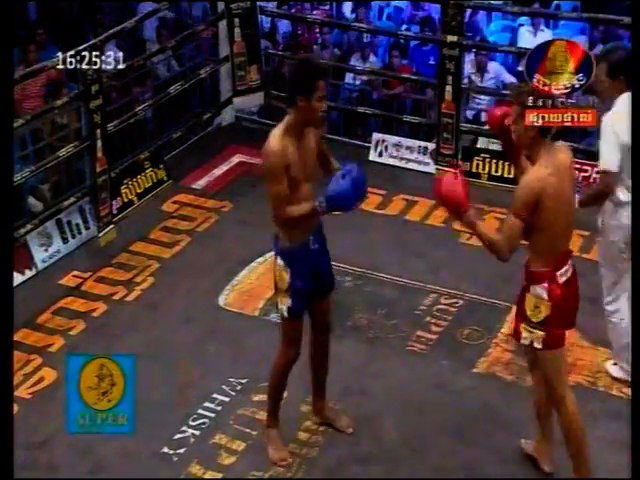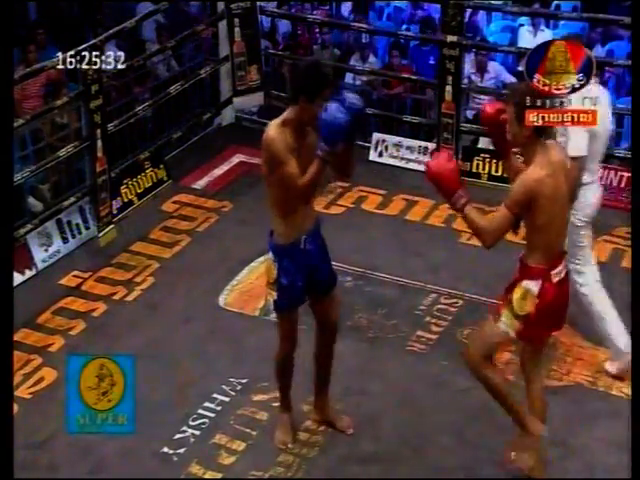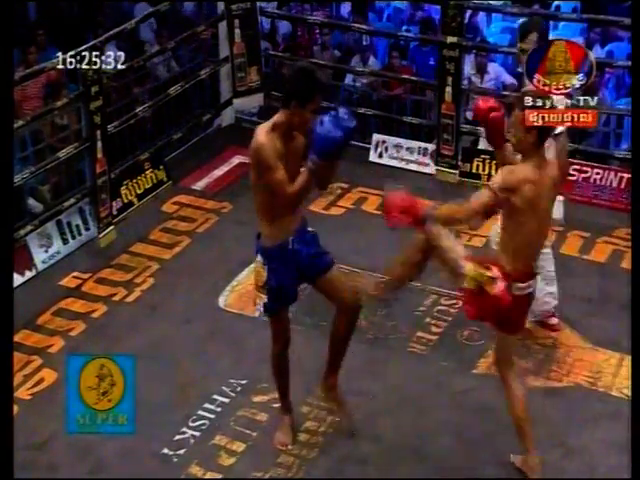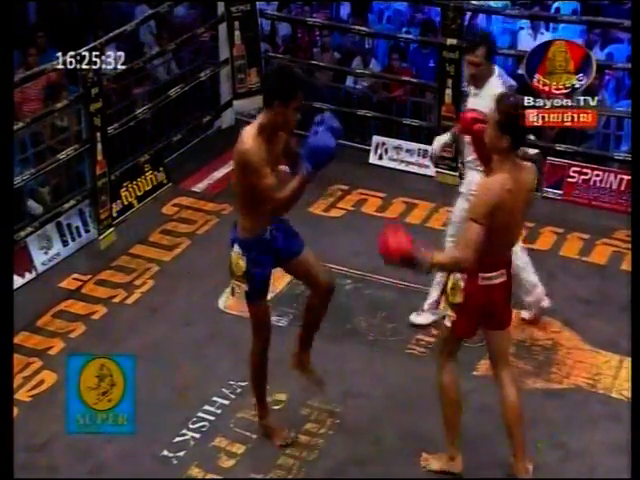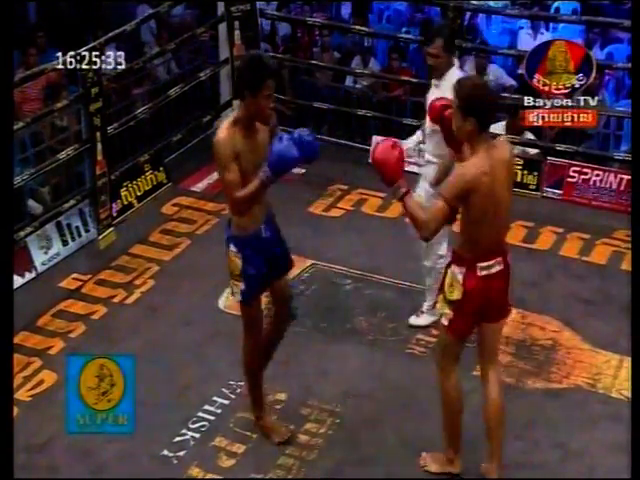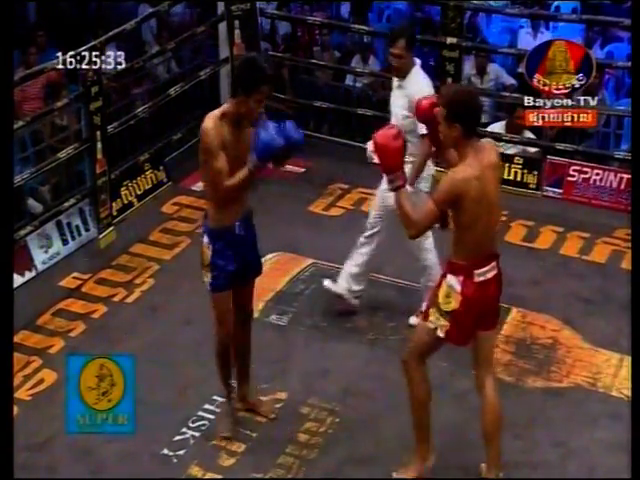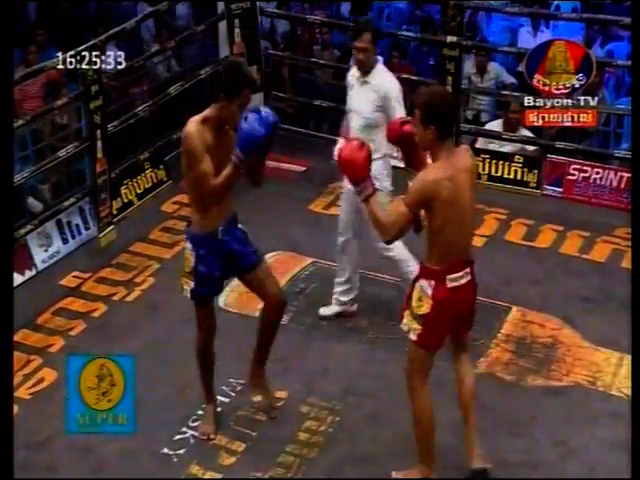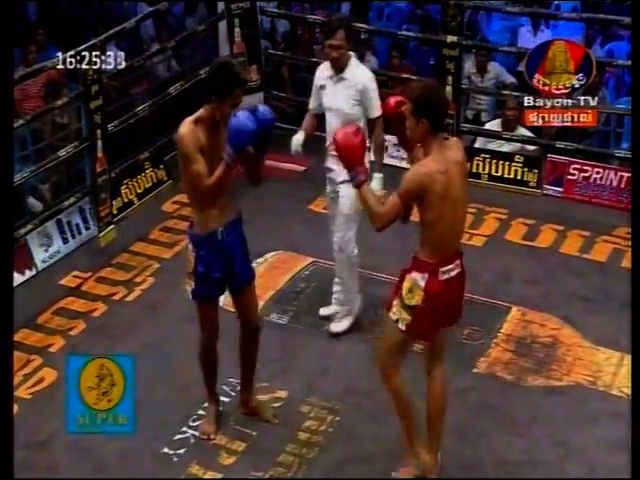
dt=0.3s
person 1, frame 1
left shoulder: (534, 182)
right shoulder: (563, 154)
left elbow: (503, 248)
left wrist: (464, 212)
right wrist: (510, 147)
left hip: (544, 287)
right hip: (564, 276)
left knee: (558, 388)
right knee: (540, 366)
right ankle: (542, 446)
person 1, frame 2
left shoulder: (532, 180)
right shoulder: (555, 152)
left elbow: (489, 235)
left wrist: (456, 196)
right wrist: (500, 143)
left hip: (536, 284)
right hip: (556, 276)
left knee: (475, 356)
right knee: (533, 371)
left ankle: (528, 427)
right ankle: (530, 453)
person 1, frame 3
left shoulder: (517, 174)
right shoulder: (552, 166)
left elbow: (463, 213)
left wrist: (419, 211)
right wrist: (498, 137)
left hip: (497, 282)
right hip: (522, 287)
left knee: (430, 235)
right knee: (508, 371)
left ankle: (382, 286)
person 1, frame 4
left shoulder: (490, 189)
right shoulder: (528, 173)
left elbow: (465, 258)
left wrist: (417, 255)
right wrist: (480, 147)
left hip: (471, 281)
right hip: (501, 279)
left knee: (447, 360)
right knee: (503, 370)
person 1, frame 5
left shoulder: (468, 173)
right shoulder: (503, 148)
left elbow: (427, 229)
left wrist: (398, 186)
right wrist: (452, 135)
left hip: (469, 274)
right hip: (498, 268)
left knee: (447, 366)
right knee: (491, 371)
person 1, frame 6
left shoulder: (458, 178)
right shoulder: (490, 151)
left elbow: (414, 227)
left wrist: (395, 176)
right wrist: (436, 136)
left hip: (463, 282)
right hip: (490, 274)
left knee: (412, 357)
right knee: (485, 376)
person 1, frame 7
left shoulder: (429, 182)
right shoulder: (467, 157)
left elbow: (388, 232)
left wrist: (363, 186)
right wrist: (414, 149)
left hip: (436, 286)
right hip: (466, 278)
left knee: (417, 379)
right knee: (461, 352)
person 1, frame 8
left shoulder: (422, 174)
right shoulder: (456, 149)
left elbow: (379, 220)
left wrist: (357, 173)
right wrist: (402, 135)
left hip: (427, 279)
right hip: (454, 272)
left knee: (388, 361)
right knee: (435, 364)
person 2, frame 1
left shoulder: (313, 131)
right shoulder: (276, 148)
right elbow: (283, 215)
left wrist: (346, 180)
right wrist: (326, 203)
left hip: (317, 241)
right hip: (292, 252)
left knee: (322, 329)
right knee: (290, 348)
left ankle: (320, 405)
right ankle: (272, 427)
person 2, frame 2
left shoulder: (314, 127)
right shoulder: (275, 136)
left elbow: (344, 171)
right elbow: (301, 192)
left wrist: (345, 132)
right wrist: (324, 150)
left hip: (314, 238)
right hip: (287, 248)
left knee: (329, 325)
right knee: (288, 342)
left ankle: (322, 405)
right ankle: (285, 411)
person 2, frame 3
left shoulder: (301, 135)
right shoulder: (264, 142)
left elbow: (322, 186)
right elbow: (290, 198)
left wrist: (331, 151)
right wrist: (317, 159)
left hip: (303, 238)
right hip: (274, 250)
left knee: (351, 303)
right knee: (282, 339)
left ankle: (330, 379)
right ankle: (285, 413)
person 2, frame 4
left shoulder: (280, 133)
right shoulder: (251, 147)
left elbow: (297, 167)
right elbow: (280, 200)
left wrist: (315, 150)
right wrist: (311, 167)
left hip: (275, 227)
right hip: (251, 241)
left knee: (324, 283)
right knee: (262, 331)
left ankle: (302, 353)
right ankle: (263, 415)
person 2, frame 5
left shoulder: (267, 123)
right shoulder: (226, 139)
left elbow: (280, 156)
right elbow: (236, 202)
left wrist: (296, 150)
right wrist: (269, 172)
left hip: (268, 227)
right hip: (245, 240)
left knee: (285, 311)
right knee: (254, 328)
left ankle: (256, 375)
right ankle: (261, 413)
person 2, frame 6
left shoulder: (253, 121)
right shoulder: (212, 128)
left elbow: (268, 160)
right elbow: (222, 188)
left wrist: (281, 146)
right wrist: (255, 162)
left hip: (244, 225)
right hip: (220, 233)
left knee: (245, 316)
right knee: (226, 327)
left ankle: (245, 391)
right ankle: (227, 401)
person 2, frame 7
left shoulder: (235, 127)
right shoulder: (194, 132)
left elbow: (255, 179)
right elbow: (212, 191)
left wrist: (261, 147)
right wrist: (239, 156)
left hip: (231, 228)
right hip: (204, 239)
left knee: (276, 299)
right knee: (206, 330)
left ankle: (257, 373)
right ankle: (209, 404)
person 2, frame 8
left shoulder: (231, 127)
right shoulder: (188, 134)
left elbow: (255, 178)
right elbow: (205, 192)
left wrist: (258, 145)
right wrist: (230, 156)
left hip: (233, 229)
right hip: (206, 239)
left knee: (252, 323)
right knee: (209, 331)
left ankle: (247, 396)
right ankle: (212, 403)
person 3, frame 1
left shoulder: (614, 118)
left elbow: (606, 185)
left wrist: (578, 200)
left hip: (621, 212)
right hip: (626, 209)
left knee: (616, 296)
right knee: (622, 286)
left ankle: (628, 366)
person 3, frame 2
left shoulder: (577, 107)
right shoulder: (600, 94)
left elbow: (575, 168)
left hip: (577, 198)
right hip: (590, 189)
left knee: (582, 275)
left ankle: (622, 349)
person 3, frame 3
right shoulder: (534, 82)
left elbow: (559, 146)
left wrist: (555, 195)
left knee: (501, 239)
right knee: (538, 245)
left ankle: (530, 303)
right ankle: (546, 309)
person 3, frame 4
left shoulder: (495, 97)
right shoulder: (475, 86)
right wrist: (448, 136)
left hip: (482, 181)
right hip: (475, 175)
left knee: (454, 244)
left ankle: (433, 307)
right ankle: (535, 298)
person 3, frame 5
left shoulder: (454, 87)
right shoulder: (438, 78)
left wrist: (434, 185)
right wrist: (417, 136)
left hip: (443, 172)
right hip: (429, 167)
left knee: (434, 244)
left ankle: (432, 307)
person 3, frame 6
left shoulder: (420, 88)
right shoulder: (397, 78)
left elbow: (427, 143)
left wrist: (409, 185)
left hip: (412, 172)
left knee: (420, 241)
right knee: (372, 228)
right ankle: (349, 287)
person 3, frame 7
left shoulder: (387, 84)
right shoulder: (352, 75)
right wrist: (341, 141)
left hip: (375, 170)
left knee: (384, 240)
right knee: (345, 237)
right ankle: (344, 299)
person 3, frame 8
left shoulder: (363, 78)
right shoulder: (321, 73)
left elbow: (377, 127)
left wrist: (377, 173)
right wrist: (301, 134)
right hip: (331, 163)
left knee: (343, 239)
right knee: (338, 237)
left ankle: (350, 307)
right ankle: (342, 300)
